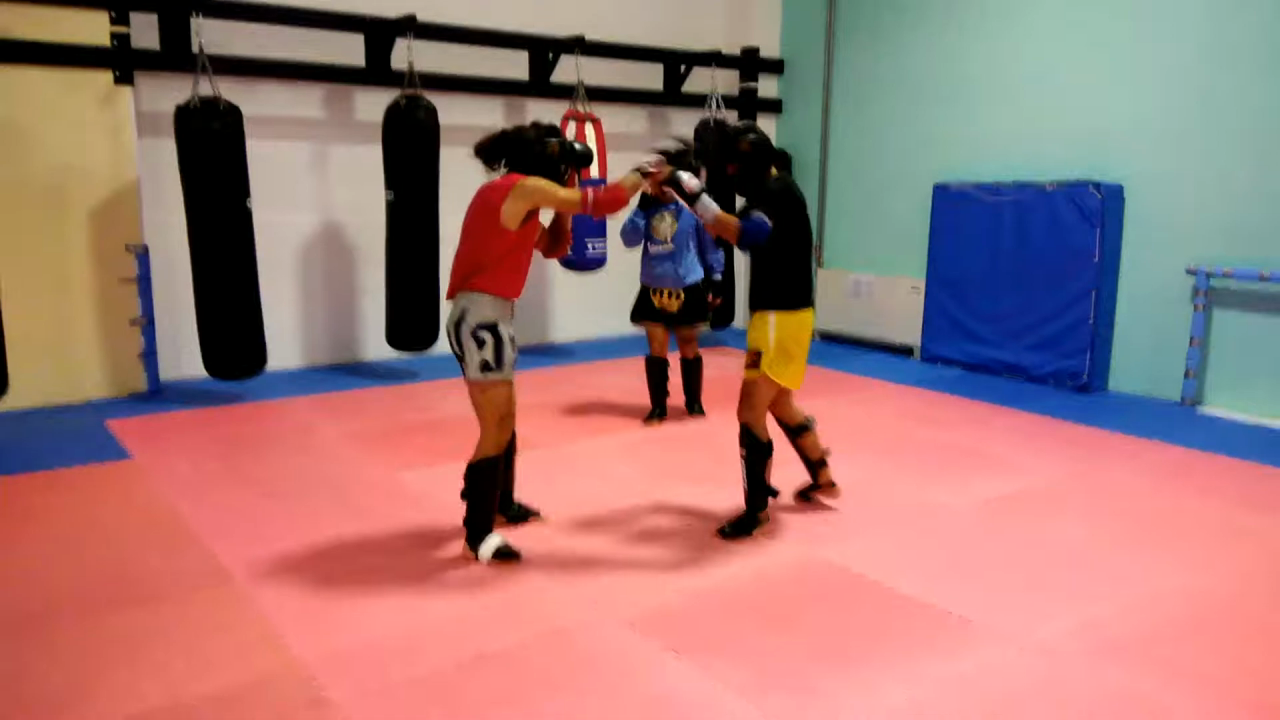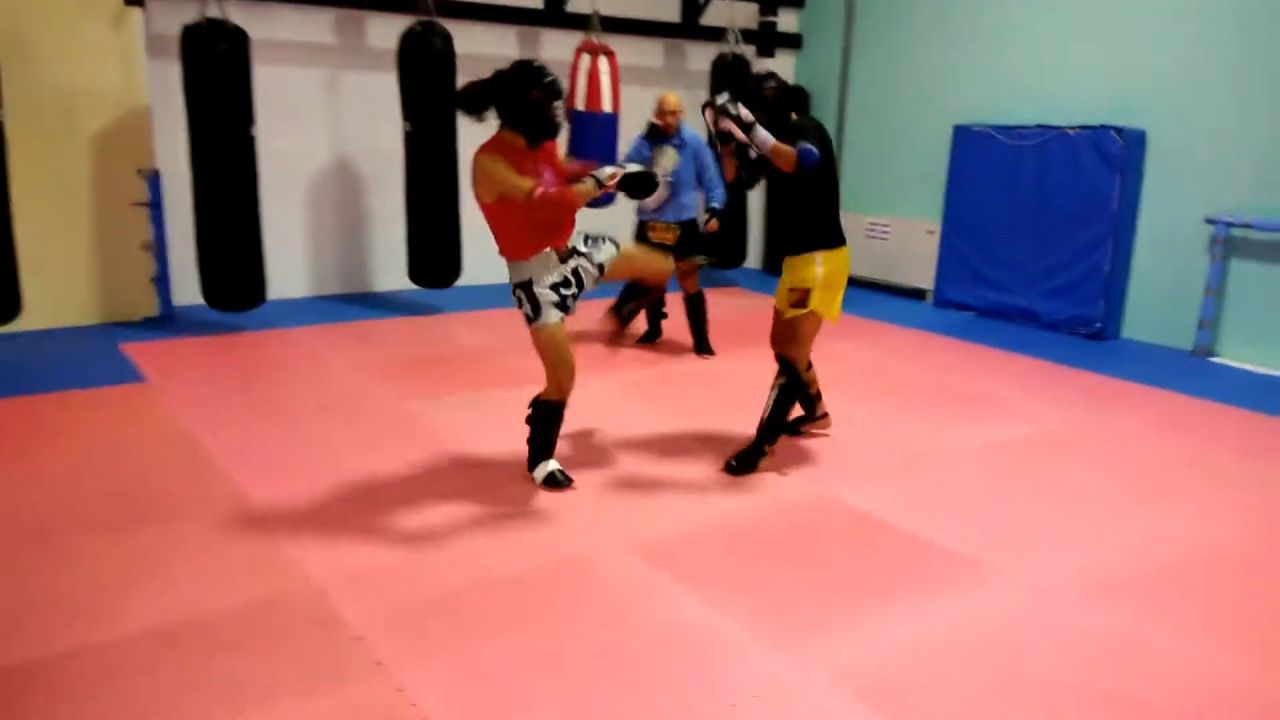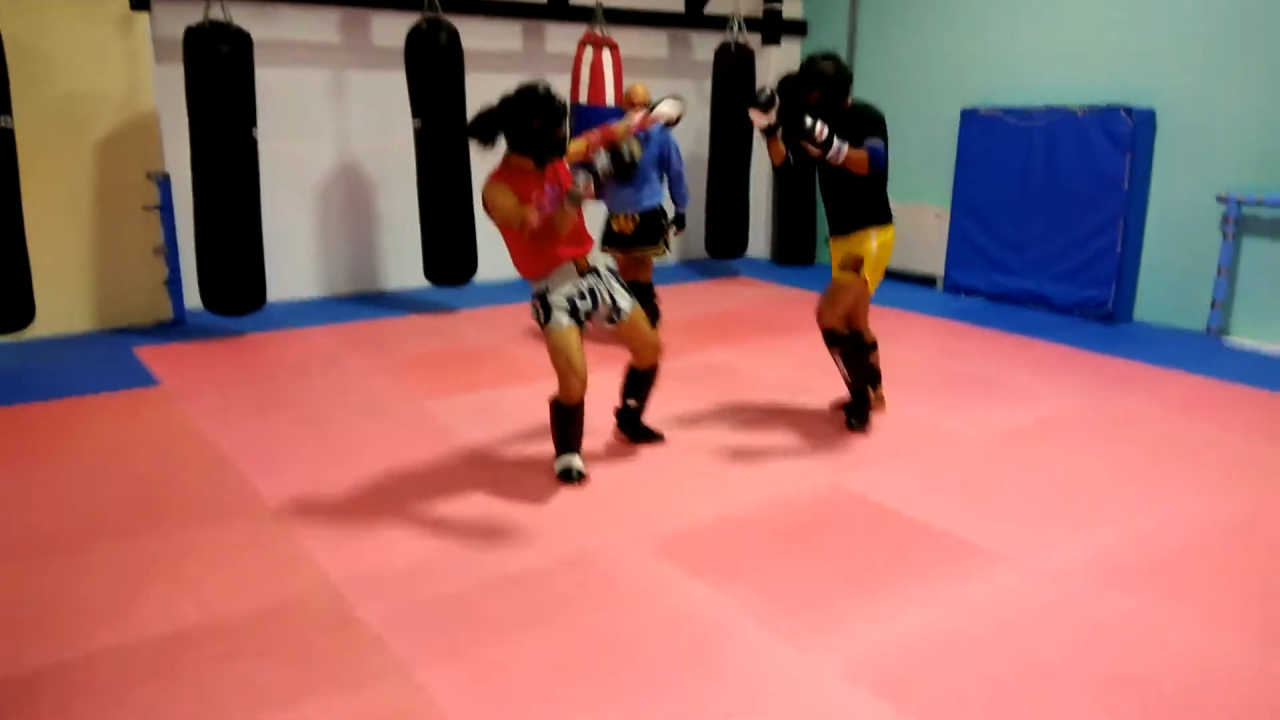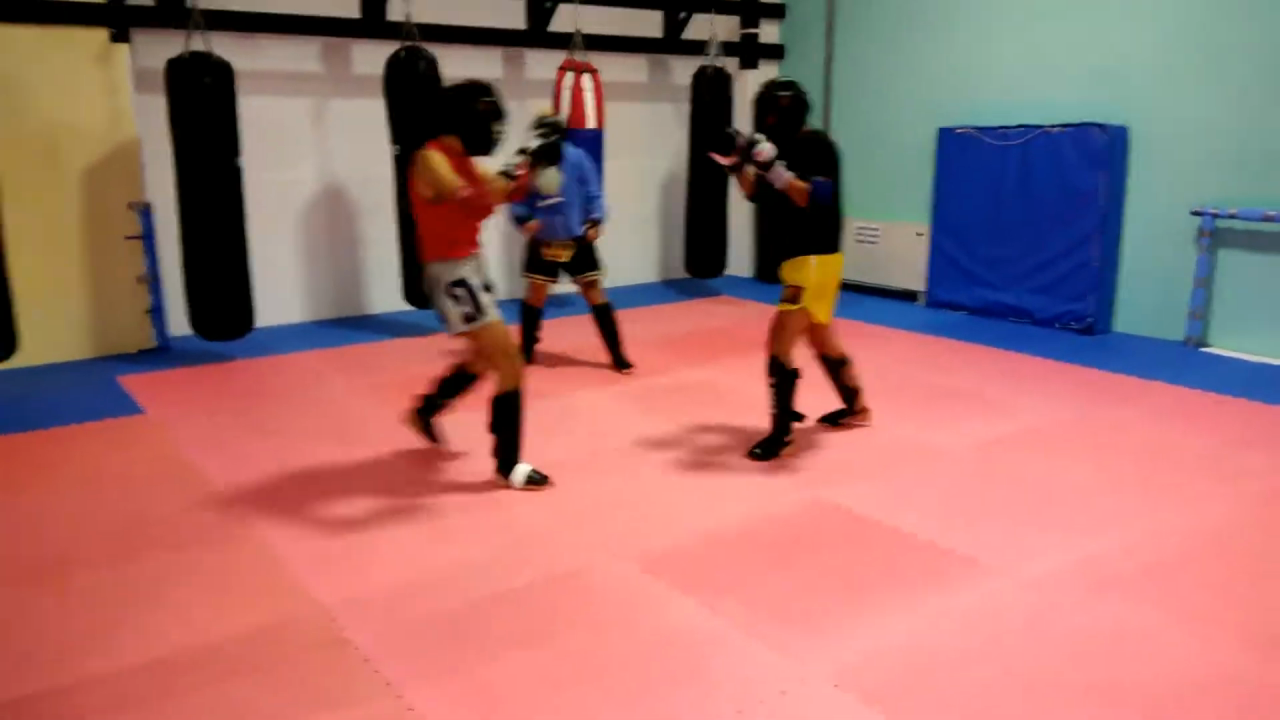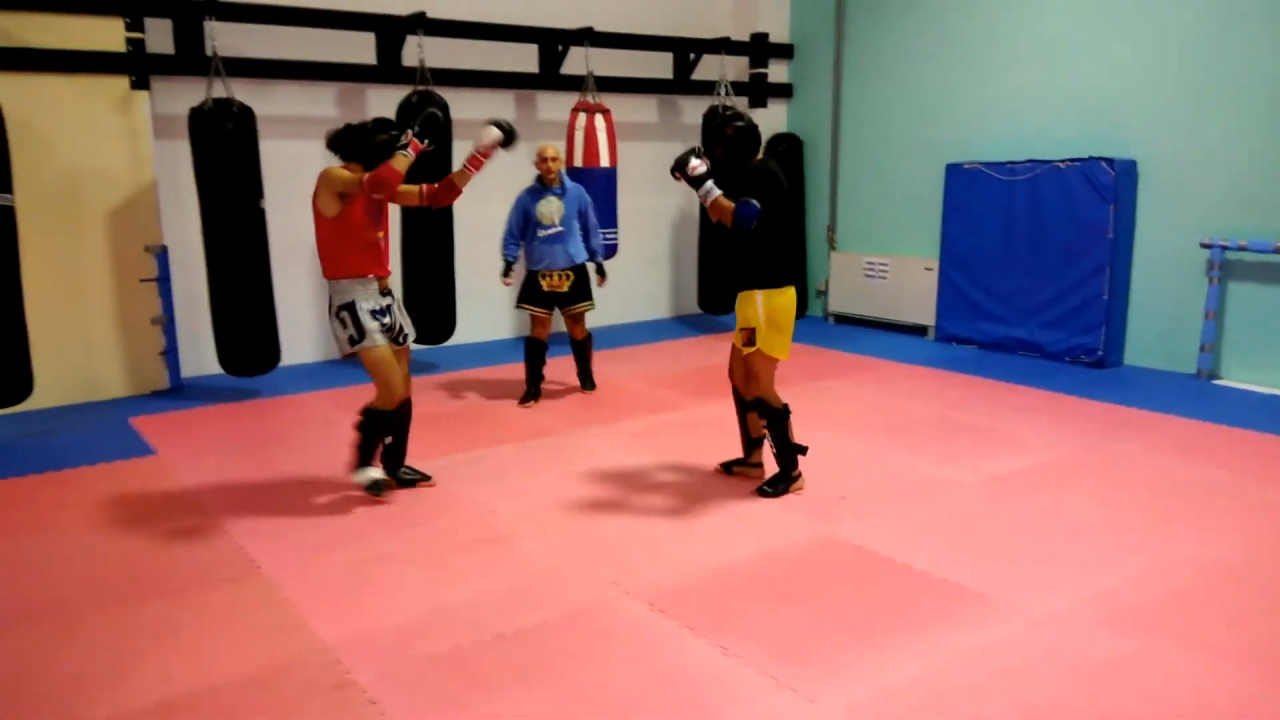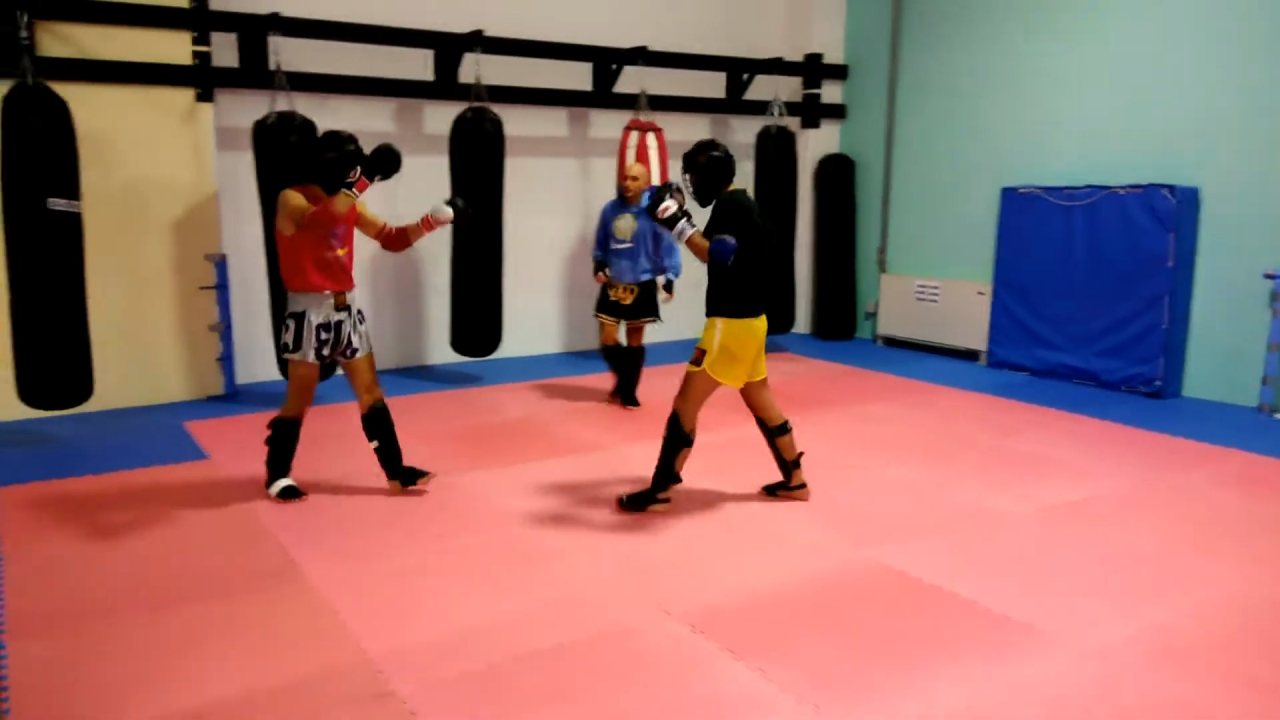
dt=0.5s
person 1, frame 1
left shoulder: (499, 192)
right shoulder: (526, 187)
left elbow: (553, 247)
right elbow: (604, 202)
left wrist: (565, 188)
right wrist: (649, 169)
left hip: (482, 315)
right hip: (483, 317)
left knee: (505, 419)
right knee: (496, 430)
left ankle: (501, 503)
right ankle: (478, 535)
person 1, frame 2
left shoulder: (540, 143)
right shoulder: (488, 163)
left elbow: (569, 173)
right elbow: (551, 203)
left wrist: (600, 175)
right wrist: (606, 179)
left hip: (575, 249)
right hip: (537, 275)
left knee: (660, 271)
right knee: (562, 375)
left ankle: (621, 315)
right ankle: (541, 459)
person 1, frame 3
left shoulder: (551, 158)
right shoulder: (500, 189)
left elbow: (594, 140)
right elbow: (545, 238)
left wrist: (638, 121)
right wrist: (586, 184)
left hip: (592, 271)
right hip: (554, 290)
left knee: (648, 351)
right knee: (573, 379)
left ankle: (630, 422)
right ankle: (567, 454)
person 1, frame 4
left shoulder: (460, 158)
right shoulder: (431, 160)
left elbow: (506, 192)
right elbow: (476, 207)
left wrist: (526, 162)
right wrist: (521, 164)
left hip: (468, 270)
right hip: (454, 276)
left knee: (482, 359)
right knee: (509, 366)
left ankle: (425, 411)
right ankle: (510, 466)
person 1, frame 5
left shoulder: (378, 187)
right shoulder: (333, 180)
left elbow: (438, 195)
right elbow: (383, 181)
left wrist: (480, 154)
right wrist: (414, 141)
left hip: (384, 294)
right hip: (353, 299)
left knee: (400, 387)
right knee: (391, 389)
left ankle: (393, 464)
right ankle: (365, 464)
person 1, frame 6
left shoulder: (349, 203)
right shoulder: (291, 200)
left elbow: (393, 240)
right elbow: (324, 219)
left wrist: (430, 221)
right wrist: (364, 179)
left hip: (345, 307)
right hip: (308, 309)
left knee: (370, 391)
right knee: (300, 398)
left ankle: (395, 468)
right ankle: (277, 476)
person 2, frame 1
left shoulder: (777, 191)
right shoulder: (769, 190)
left elbow: (749, 236)
right elbow: (733, 232)
left wrist: (699, 201)
right wrist: (697, 198)
left hip: (782, 316)
right hip: (782, 313)
left knee: (750, 412)
right knee: (779, 404)
left ankle: (757, 509)
right ankle: (822, 477)
person 2, frame 2
left shoulder: (809, 131)
right shoulder: (777, 139)
left elbow: (803, 163)
right elbow: (738, 178)
left wrist: (751, 131)
right wrist: (726, 138)
left hip: (821, 256)
right hip: (797, 255)
left knee: (791, 351)
right knee: (781, 340)
left ankle: (763, 444)
right ankle: (816, 412)
person 2, frame 3
left shoulder: (866, 118)
right shoulder: (820, 123)
left elbow: (874, 164)
right elbow: (783, 162)
left wrist: (829, 146)
right wrist: (770, 128)
left hip: (870, 233)
right hip: (841, 236)
left knee: (829, 315)
right knee: (855, 321)
left ankle: (862, 392)
right ankle: (870, 391)
person 2, frame 4
left shoulder: (817, 146)
right shoulder: (786, 147)
left elbow: (816, 199)
right elbow: (757, 193)
left wrist: (772, 167)
right wrist: (738, 164)
left hip: (816, 260)
right hip: (799, 259)
left knee: (778, 344)
right knee: (822, 341)
left ankle: (781, 432)
right ankle: (855, 406)
person 2, frame 5
left shoulder: (760, 173)
right shoulder: (753, 174)
left elbow: (742, 220)
right elbow: (729, 220)
left wrist: (705, 185)
right wrist: (703, 185)
left hip: (766, 295)
right hip: (757, 292)
left knee: (759, 386)
right knee: (739, 376)
left ankle: (790, 468)
right ankle: (752, 459)
person 2, frame 6
left shoulder: (730, 207)
right shoulder: (739, 204)
left elbow: (720, 257)
right elbow: (714, 252)
left wrist: (679, 224)
right wrist: (681, 217)
left hip: (732, 324)
right hip: (749, 320)
left knee: (684, 406)
right knee: (760, 404)
left ankle: (659, 490)
right ankle: (794, 480)
person 3, frame 1
left shoulder: (693, 207)
right shoulder: (647, 206)
left elbow: (711, 246)
right elbow: (629, 240)
left wrist: (714, 282)
right wrist: (643, 206)
left hip: (688, 290)
right hip: (654, 291)
left knee: (689, 350)
right knee: (656, 350)
left ankle: (693, 401)
right ankle: (658, 406)
person 3, frame 2
left shoulder: (695, 143)
right shoulder: (649, 139)
left elbow: (711, 180)
left wrist: (714, 210)
right wrist: (647, 137)
left hip: (684, 224)
right hip: (650, 223)
left knee: (689, 284)
left ankle: (701, 340)
right ankle: (654, 328)
person 3, frame 3
left shoulder: (660, 136)
left elbow: (676, 175)
left wrist: (681, 211)
left hip: (648, 214)
right hip: (617, 215)
left knee: (641, 272)
right knee: (627, 274)
right ankle: (650, 312)
person 3, frame 4
left shoulder: (578, 159)
left elbow: (593, 195)
right elbow: (518, 200)
left wrist: (595, 222)
right wrist: (524, 220)
left hip: (577, 241)
right hip: (543, 243)
left knee: (596, 299)
right knee: (534, 299)
left ankle: (617, 354)
right ankle: (526, 350)
person 3, frame 5
left shoulder: (577, 193)
right shoulder: (527, 198)
left elbow: (591, 229)
right elbow: (513, 234)
left wrist: (598, 261)
right wrist: (509, 263)
left hip: (574, 271)
right hip: (539, 274)
left knee: (577, 329)
right knee: (539, 331)
left ankle: (585, 373)
right ankle: (533, 387)
person 3, frame 6
right shoulder: (611, 209)
left elbow: (668, 249)
right elbow: (601, 243)
left wrist: (669, 279)
right wrist: (600, 265)
left hip: (641, 285)
right hip: (613, 285)
left knee: (634, 339)
right knee: (606, 339)
left ankle: (629, 390)
right ankle: (621, 378)
